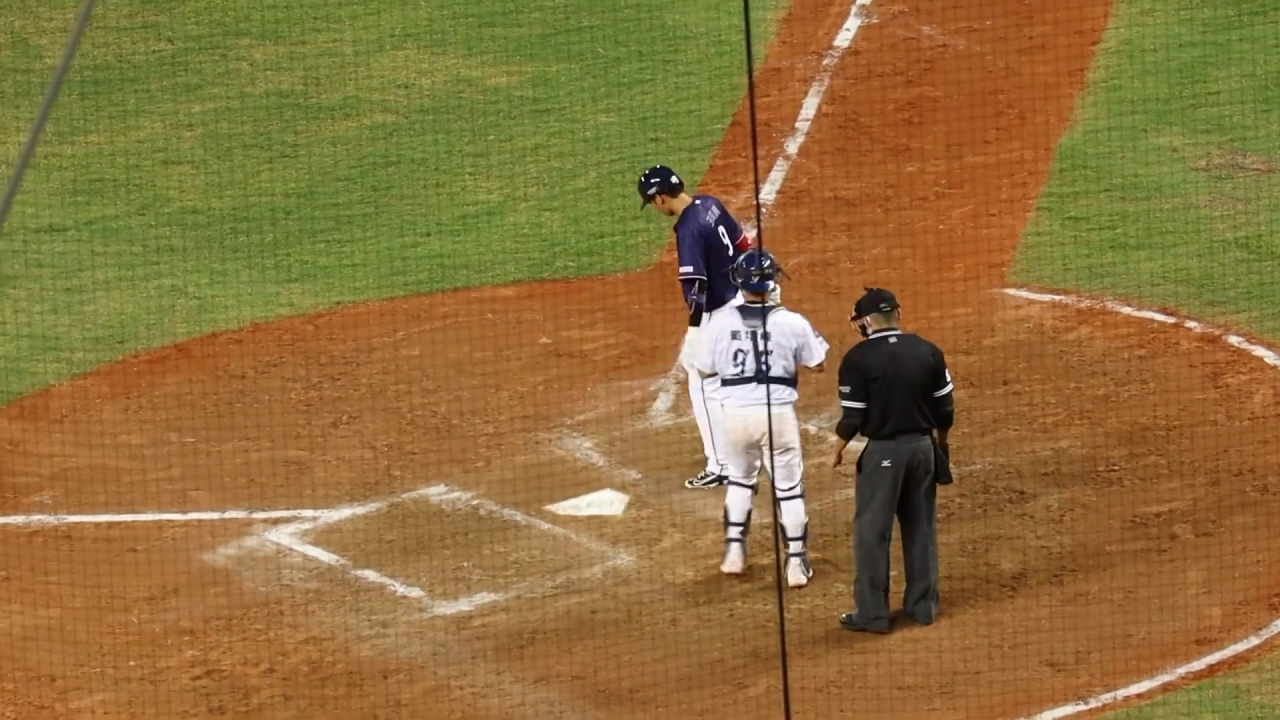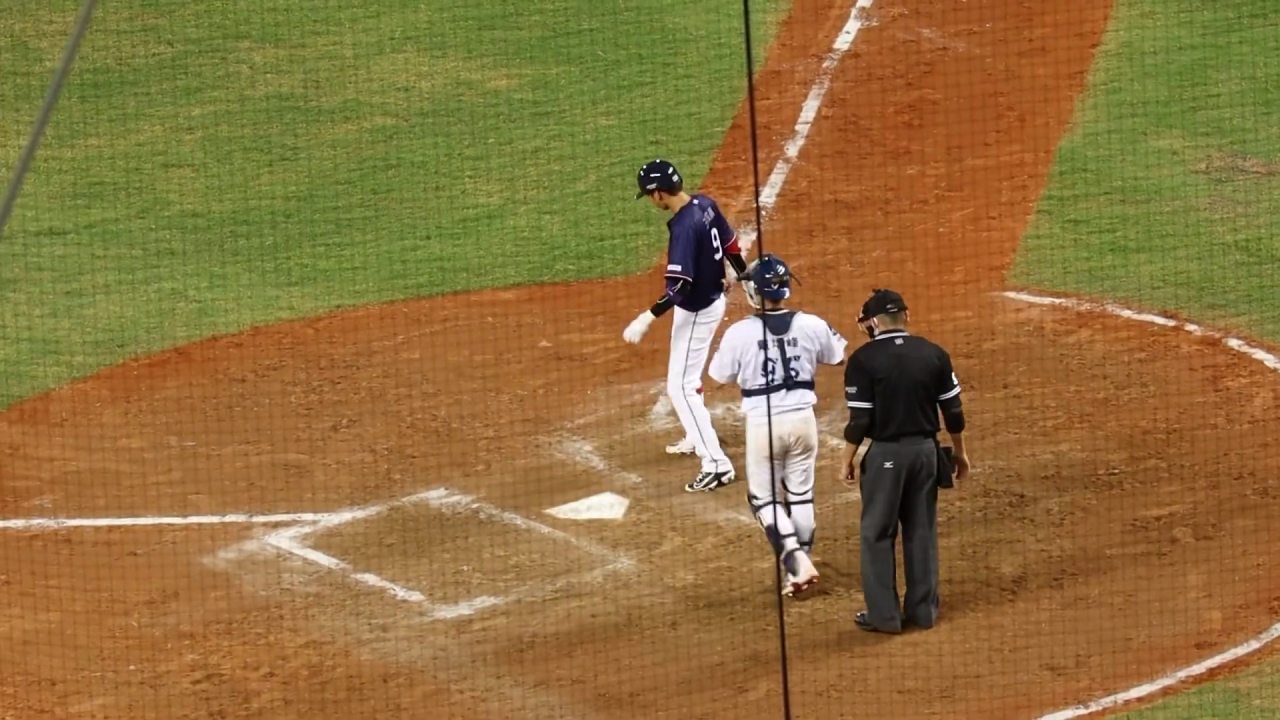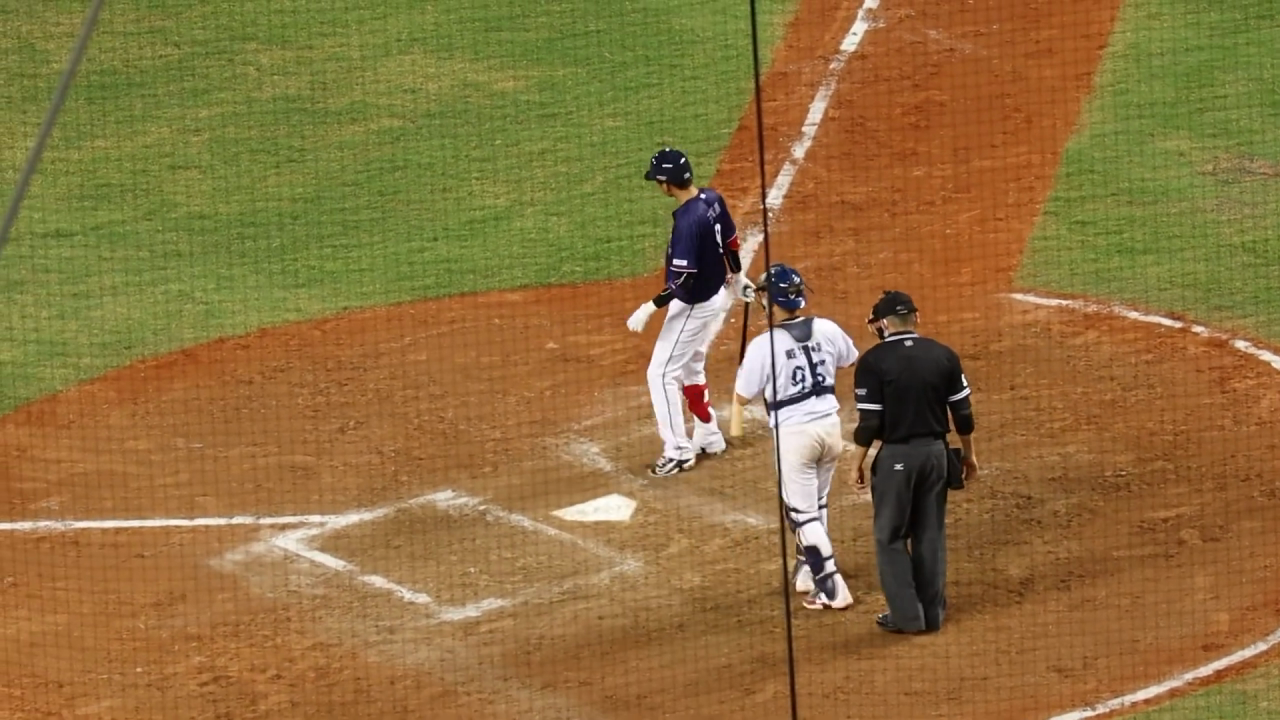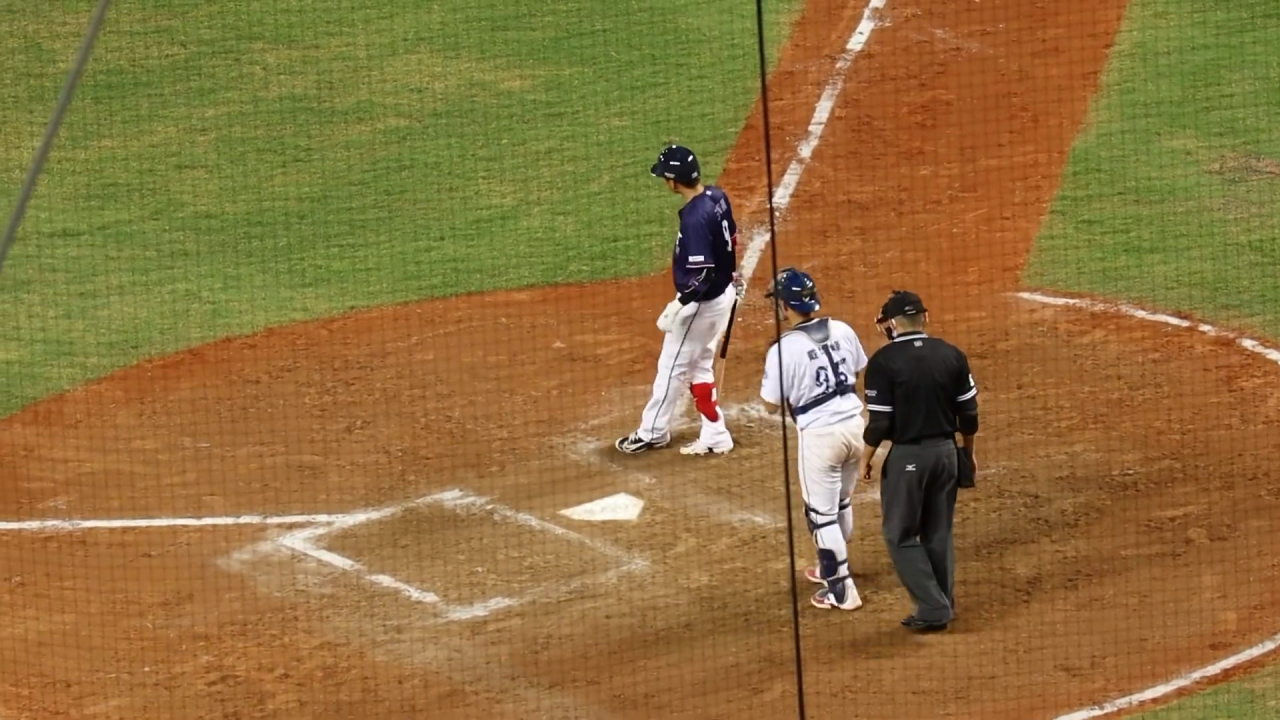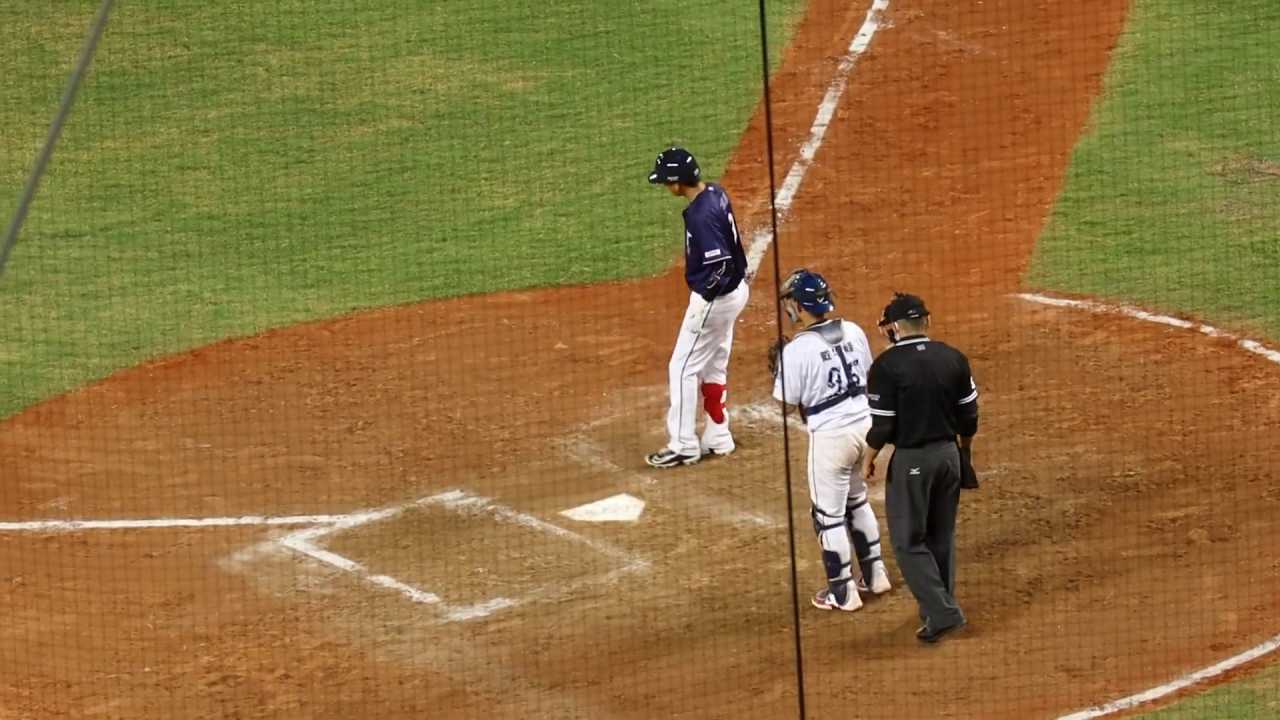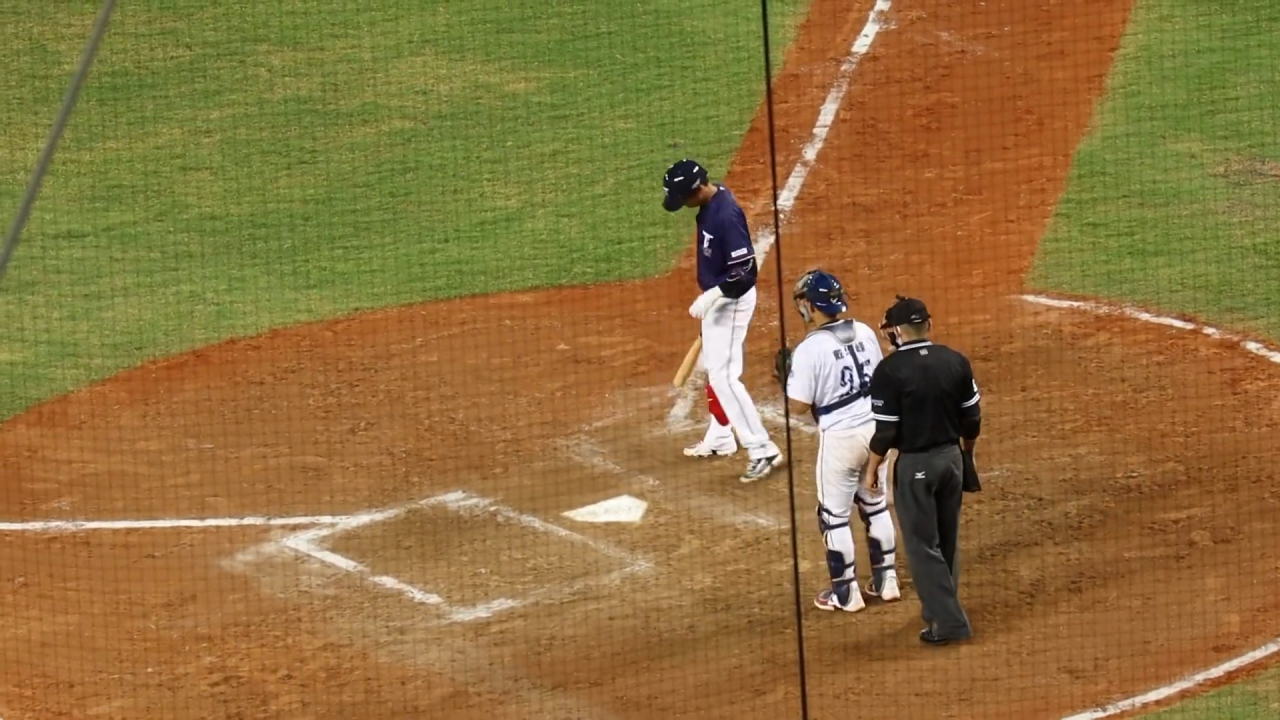
dt=0.2s
person 1, frame 1
left shoulder: (858, 357)
right shoulder: (928, 351)
left elbow: (852, 417)
right elbow: (945, 409)
left wrist: (837, 451)
right wrist: (940, 445)
left hip: (883, 453)
right hip: (922, 448)
left knee: (872, 532)
right knee: (921, 529)
left ankle: (871, 613)
right ankle: (923, 605)
person 1, frame 2
left shoulder: (864, 358)
right shoulder: (934, 354)
left elbow: (860, 420)
right elbow: (953, 410)
left wrist: (848, 459)
right wrist: (959, 451)
left hip: (886, 454)
right hip: (926, 450)
left knee: (877, 534)
right knee: (922, 532)
left ankle: (883, 613)
right ankle: (923, 609)
person 1, frame 3
left shoulder: (873, 360)
right shoulder: (943, 355)
left elbow: (869, 421)
right elbow: (962, 412)
left wrist: (858, 462)
right wrist: (968, 453)
left hip: (896, 455)
right hip: (935, 452)
left knee: (890, 537)
right knee: (931, 534)
left ankle: (906, 614)
right ankle: (931, 612)
person 1, frame 4
left shoulder: (883, 361)
right shoulder: (952, 355)
left elbow: (879, 422)
right elbow: (969, 413)
left wrist: (865, 460)
right wrist: (968, 452)
left hip: (907, 456)
right hip: (946, 452)
left knee: (901, 535)
right knee: (939, 534)
left ankle: (932, 606)
right ankle: (941, 608)
person 1, frame 5
left shoulder: (887, 364)
right shoulder: (954, 358)
left elbow: (882, 426)
right elbow: (969, 416)
left wrist: (868, 461)
right wrist: (963, 452)
left hip: (911, 459)
right hip: (948, 455)
left knee: (908, 541)
right knee: (942, 538)
left ankle: (941, 612)
right ankle: (939, 610)
person 1, frame 6
left shoulder: (890, 369)
right shoulder: (956, 361)
left elbow: (886, 431)
right elbow: (972, 419)
left wrist: (872, 468)
right wrist: (966, 455)
left hip: (915, 464)
right hip: (951, 458)
left knee: (922, 547)
right knee: (946, 542)
left ankle: (949, 622)
right ankle: (940, 611)
person 2, frame 1
left shoulder: (720, 321)
right shoulder: (792, 321)
left elbow: (703, 370)
right elbow: (818, 365)
left hip: (736, 415)
right hip: (778, 415)
left knee: (740, 482)
right knee: (789, 490)
left ankle: (733, 553)
right ankle: (797, 564)
person 2, frame 2
left shoulder: (739, 332)
right shoulder: (811, 324)
left elbow: (718, 379)
right elbow: (839, 358)
left hip: (762, 424)
right hip: (802, 419)
left knee: (764, 498)
right knee: (801, 495)
left ankle: (797, 563)
right ankle: (798, 562)
person 2, frame 3
left shoulder: (763, 345)
right shoulder: (827, 329)
left elbow: (743, 397)
right elbow: (851, 359)
left hip: (792, 433)
right hip: (829, 425)
left knee: (801, 513)
right knee: (817, 504)
left ankle: (832, 587)
right ankle: (808, 572)
person 2, frame 4
left shoulder: (783, 349)
right shoulder: (842, 330)
left elbow: (772, 403)
right elbow: (860, 367)
left wrist: (794, 386)
left hip: (819, 436)
right hip: (854, 426)
left knee: (822, 513)
right knee: (841, 504)
left ankle: (842, 591)
right ankle: (831, 568)
person 2, frame 5
left shoulder: (796, 349)
right shoulder: (854, 331)
left elbow: (786, 403)
left wrist: (779, 371)
left hip: (830, 437)
right hip: (864, 427)
left knee: (829, 515)
right knee: (857, 502)
left ankle: (843, 592)
right ankle: (874, 575)
person 2, frame 6
left shoulder: (809, 349)
right shoulder: (865, 332)
left elbow: (798, 405)
left wrist: (787, 376)
left hip: (841, 438)
right hip: (876, 429)
left knee: (834, 516)
right knee: (875, 506)
left ankle: (846, 593)
right ankle: (886, 581)
person 3, frame 1
left shoulder: (688, 229)
right shoulder: (711, 203)
left elbow: (696, 285)
right elbow: (742, 243)
left wrist: (694, 334)
left hip: (716, 311)
right hip: (733, 300)
left knee: (704, 388)
left ankle: (720, 466)
right ankle: (725, 442)
person 3, frame 2
left shoulder: (683, 227)
right shoulder: (706, 204)
left elbow: (678, 285)
right elbow: (731, 246)
left wrist: (646, 318)
right wrist: (744, 278)
left hip: (695, 311)
right hip: (713, 300)
left knee: (681, 386)
right knee: (685, 374)
left ankle: (716, 464)
right ankle: (696, 438)
person 3, frame 3
left shoulder: (687, 221)
right shoulder: (713, 199)
left elbow: (682, 280)
right elbow: (731, 243)
left wrist: (649, 307)
right wrist: (737, 276)
left hip: (693, 305)
right hip: (713, 295)
left knee: (661, 373)
right knee: (690, 368)
left ankle: (678, 450)
right ankle: (708, 437)
person 3, frame 4
left shoulder: (695, 218)
right shoulder: (717, 196)
left elbow: (701, 274)
right elbow: (730, 240)
left wrist: (676, 307)
right wrist: (732, 275)
left hip: (702, 301)
right hip: (721, 294)
left knee: (672, 368)
right knee: (698, 365)
left ankle: (652, 433)
right ankle: (715, 435)
person 3, frame 5
left shoulder: (700, 215)
right shoulder: (715, 192)
left elbow: (719, 267)
left wrist: (701, 305)
left hip: (716, 297)
right hip: (732, 291)
left knee: (683, 368)
right knee: (713, 366)
left ankle: (683, 445)
right ankle: (718, 437)
person 3, frame 6
left shoulder: (723, 214)
right shoulder: (713, 200)
left elbow: (744, 267)
left wrist: (711, 295)
left hip: (730, 301)
right hip: (720, 296)
left knee: (722, 376)
right knee: (718, 369)
left ankle: (762, 449)
right ankle: (719, 438)
